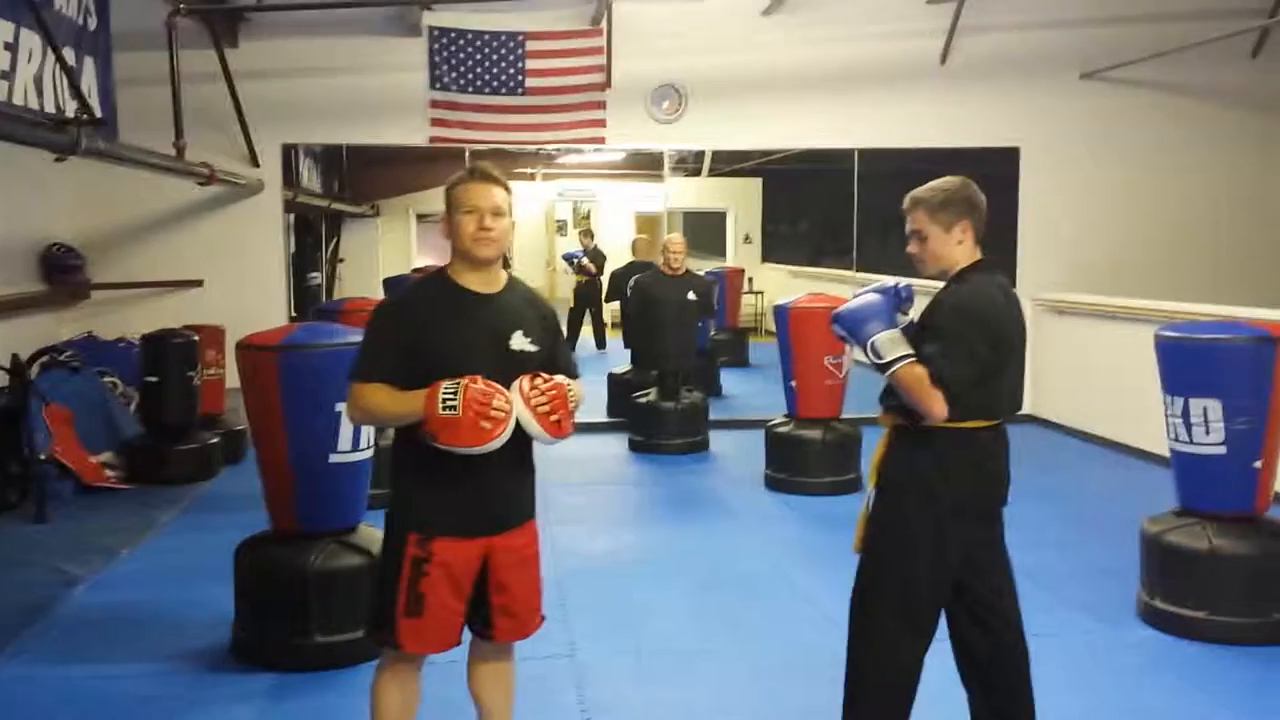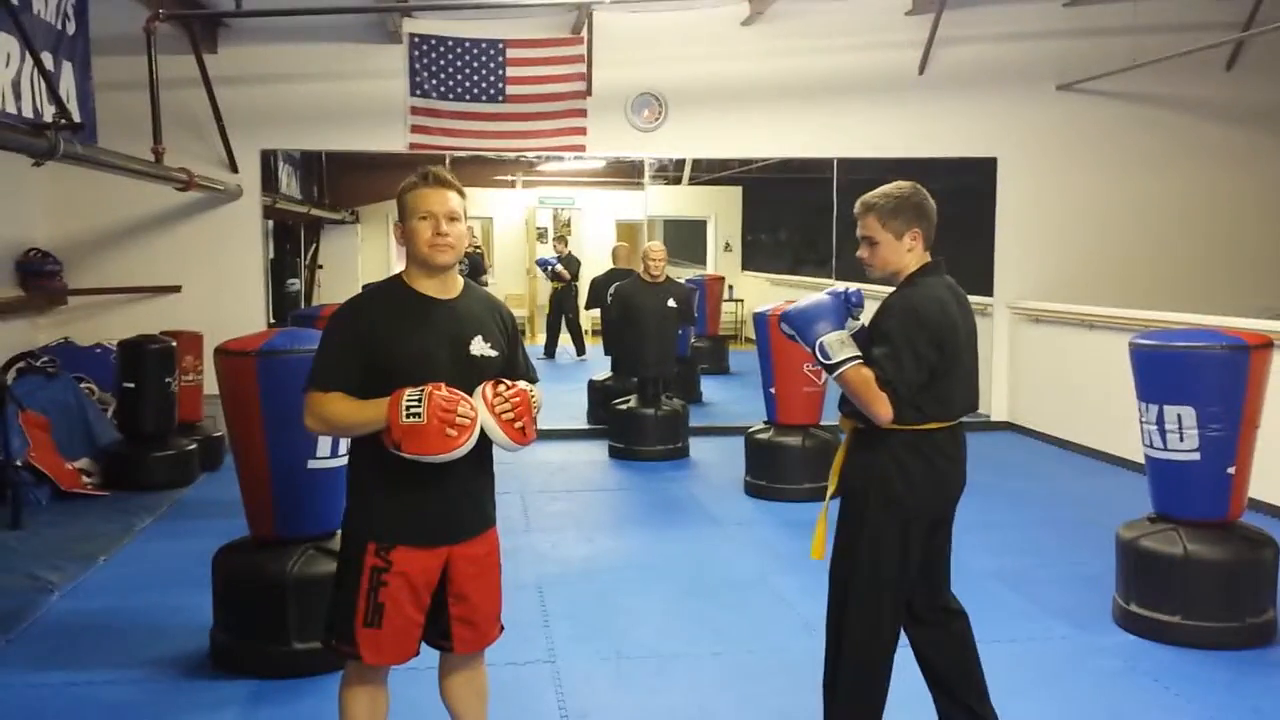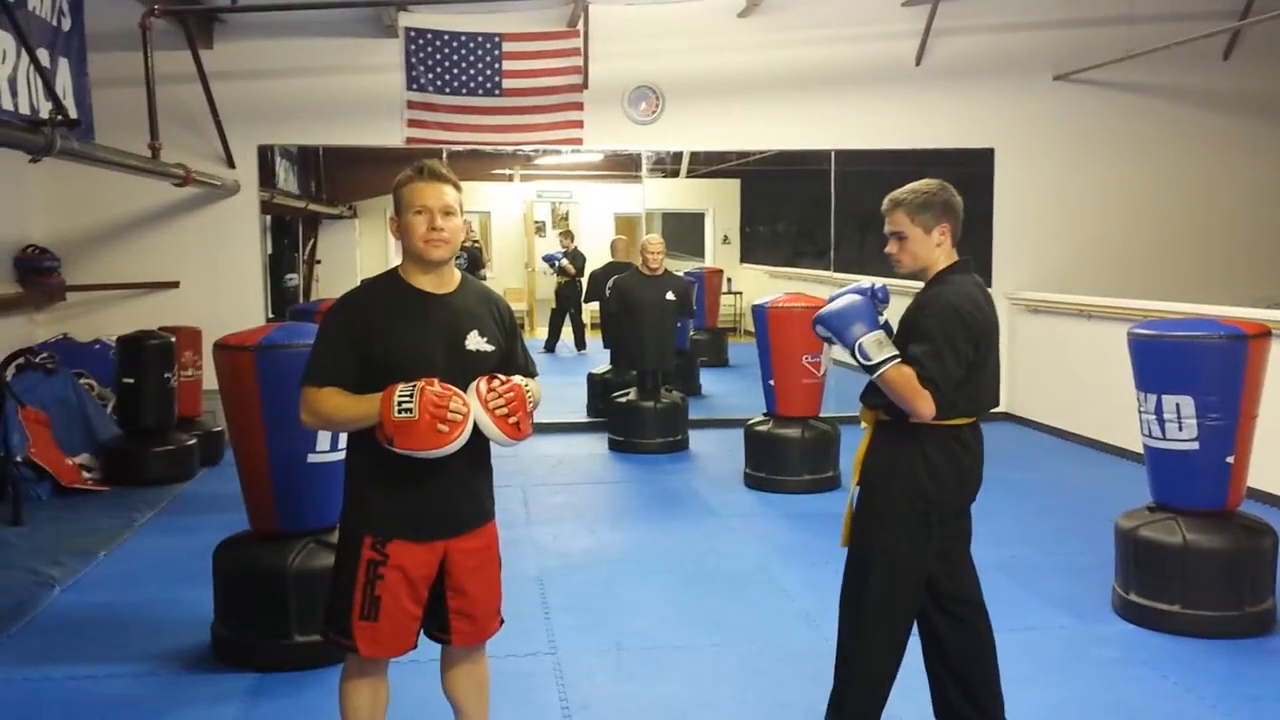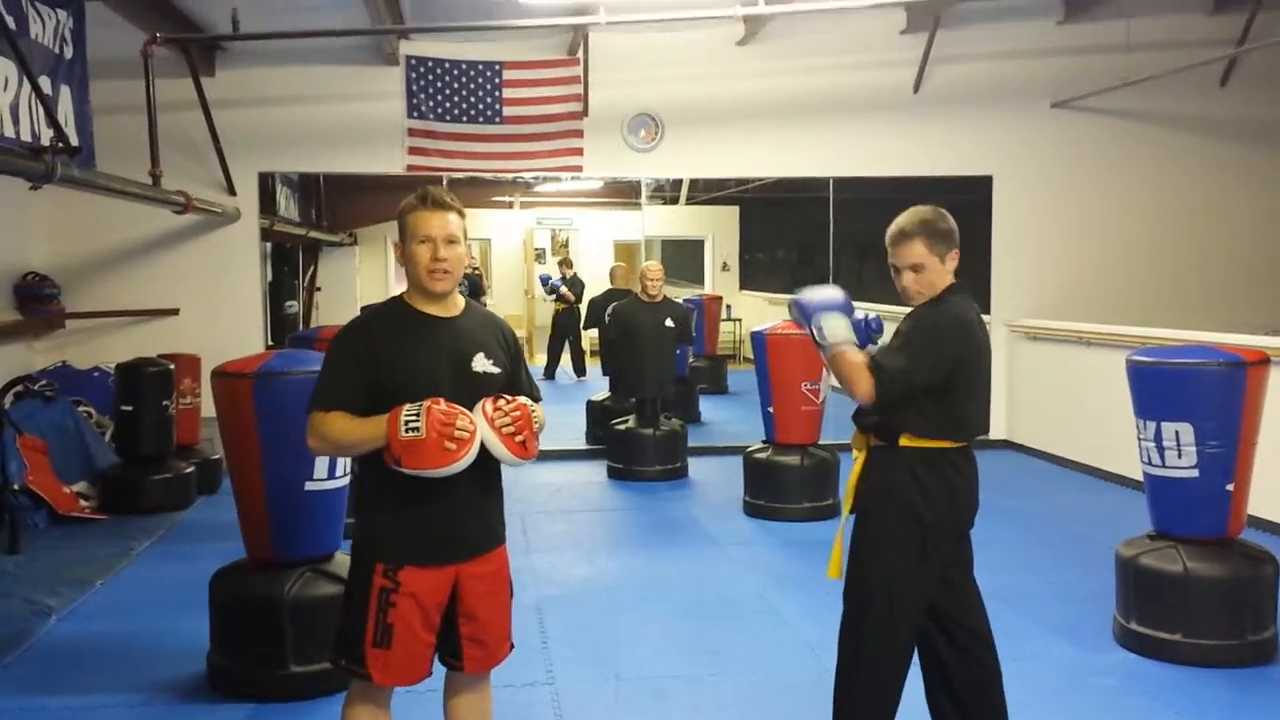
dt=0.5s
person 1, frame 1
left shoulder: (534, 308)
right shoulder: (409, 306)
left elbow: (566, 387)
right elbow: (362, 403)
left wrist: (564, 398)
right wrist: (431, 401)
left hip: (510, 511)
right hip: (430, 515)
left knee: (498, 638)
right knee: (406, 647)
person 1, frame 2
left shoulder: (492, 312)
right shoulder: (363, 314)
left elbow: (525, 392)
right elbow: (318, 412)
left wrist: (523, 404)
right wrist: (394, 408)
left hip: (472, 519)
right hip: (389, 525)
left knee: (467, 647)
right knee: (370, 659)
person 1, frame 3
left shoulder: (490, 306)
right shoulder: (359, 308)
left elbow: (525, 385)
right elbow: (314, 407)
left wrist: (522, 397)
right wrist: (386, 404)
left hip: (471, 514)
right hip: (386, 519)
left knee: (468, 640)
right knee: (369, 650)
person 1, frame 4
left shoulder: (495, 332)
right shoulder: (366, 334)
left elbow: (531, 411)
right elbow: (321, 433)
left wrist: (527, 421)
right wrist: (395, 424)
left hip: (481, 540)
right hip: (397, 547)
left knee: (473, 667)
person 2, frame 1
left shoulder: (964, 303)
right shoulder: (991, 292)
left elbow: (935, 402)
left wrist: (882, 338)
right wrist: (896, 325)
left hip: (936, 470)
right hip: (971, 465)
left knee: (889, 611)
right knee: (983, 606)
person 2, frame 2
left shoulder: (912, 307)
right shoulder: (943, 294)
left elbow: (881, 405)
left wrist: (829, 339)
right wrist: (849, 328)
left hip: (895, 473)
right hip: (929, 465)
left knee: (862, 612)
right knee: (929, 601)
person 2, frame 3
left shoulder: (947, 304)
right shoulder: (961, 292)
left elbow: (922, 401)
left wrist: (866, 340)
right wrist: (871, 327)
left hip: (917, 466)
right hip: (940, 463)
left knee: (876, 605)
right knee: (948, 597)
person 2, frame 4
left shoulder: (941, 324)
right shoulder: (949, 318)
left elbow: (865, 387)
right elbow: (901, 386)
left wrist: (829, 323)
right wrist: (860, 345)
left hip: (912, 487)
right hip: (934, 480)
left knee: (875, 627)
right knee: (952, 619)
